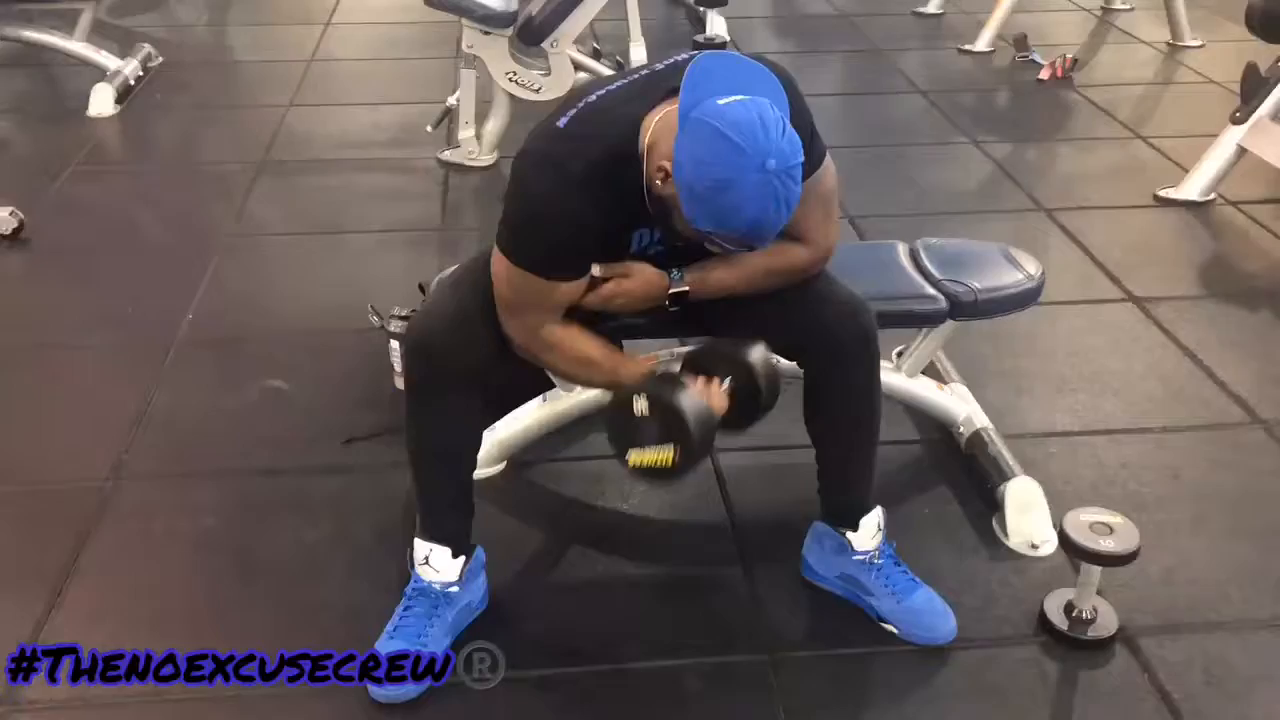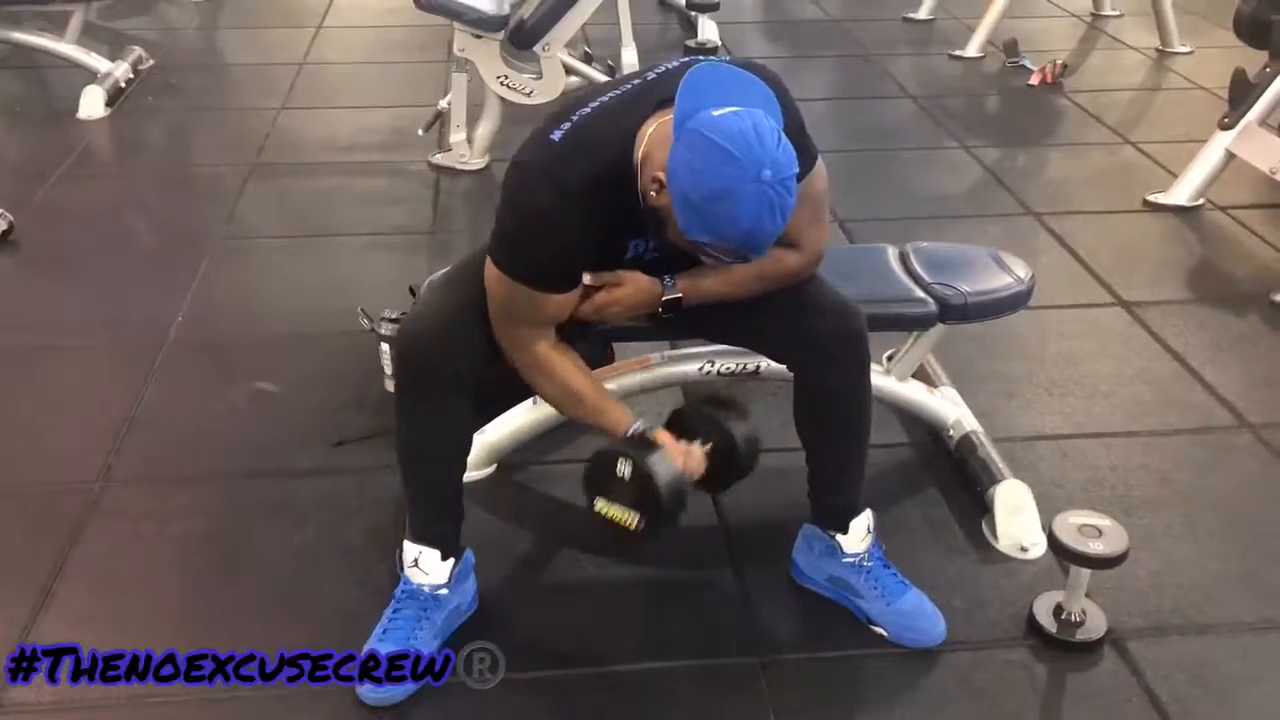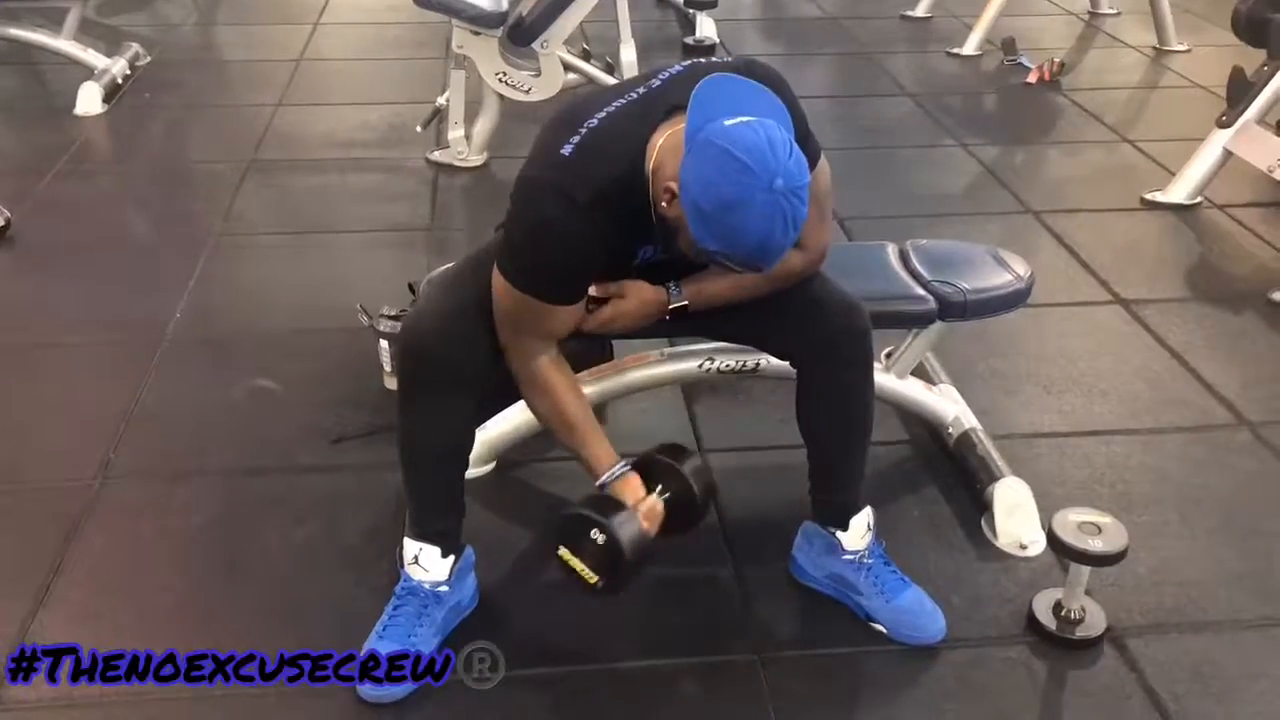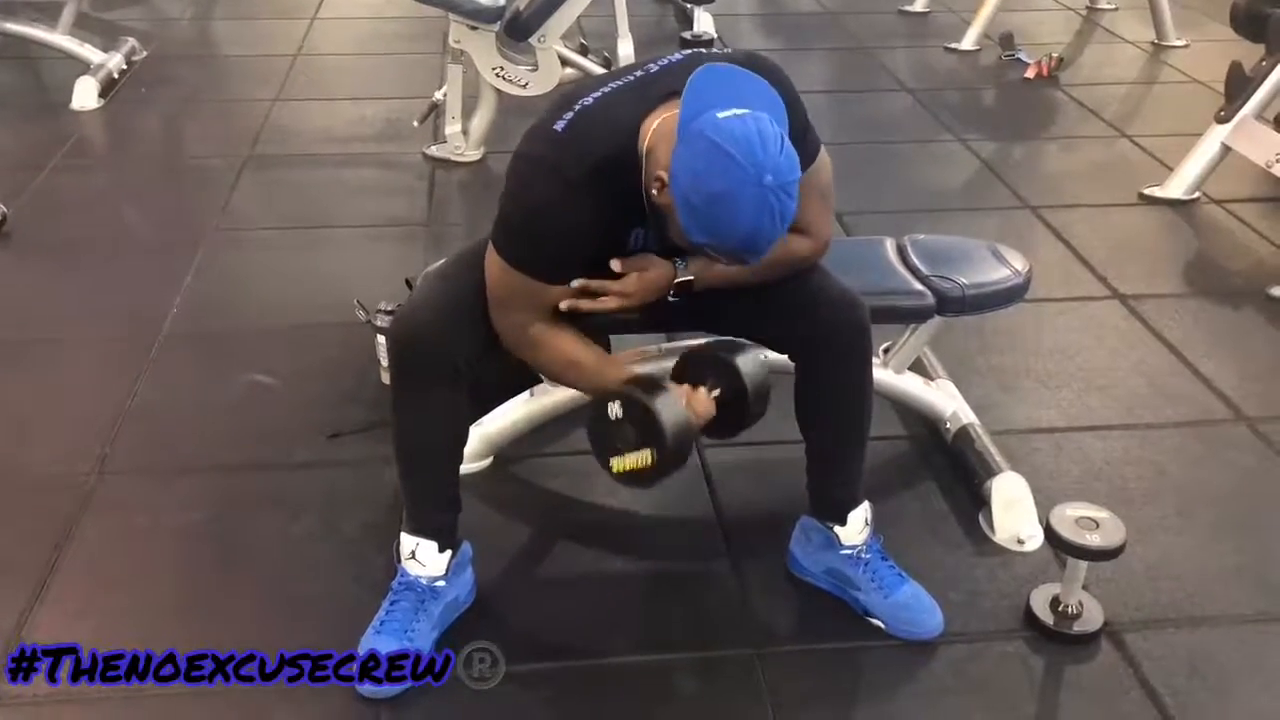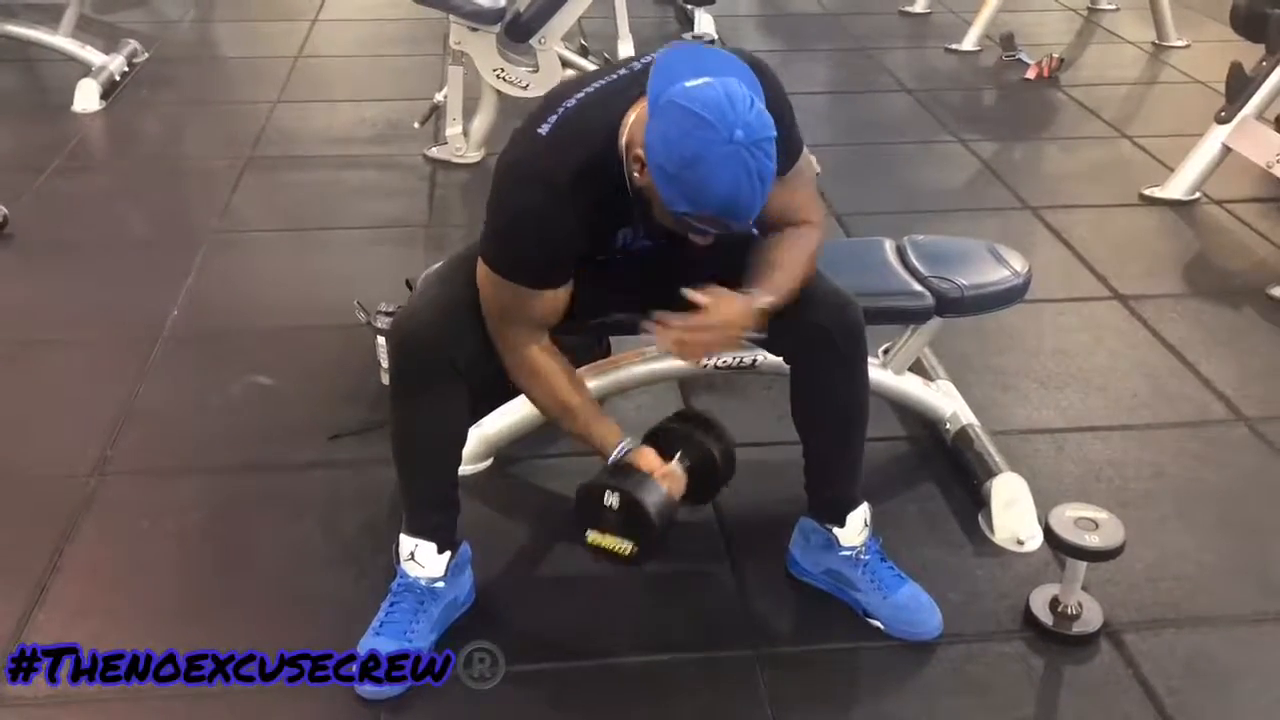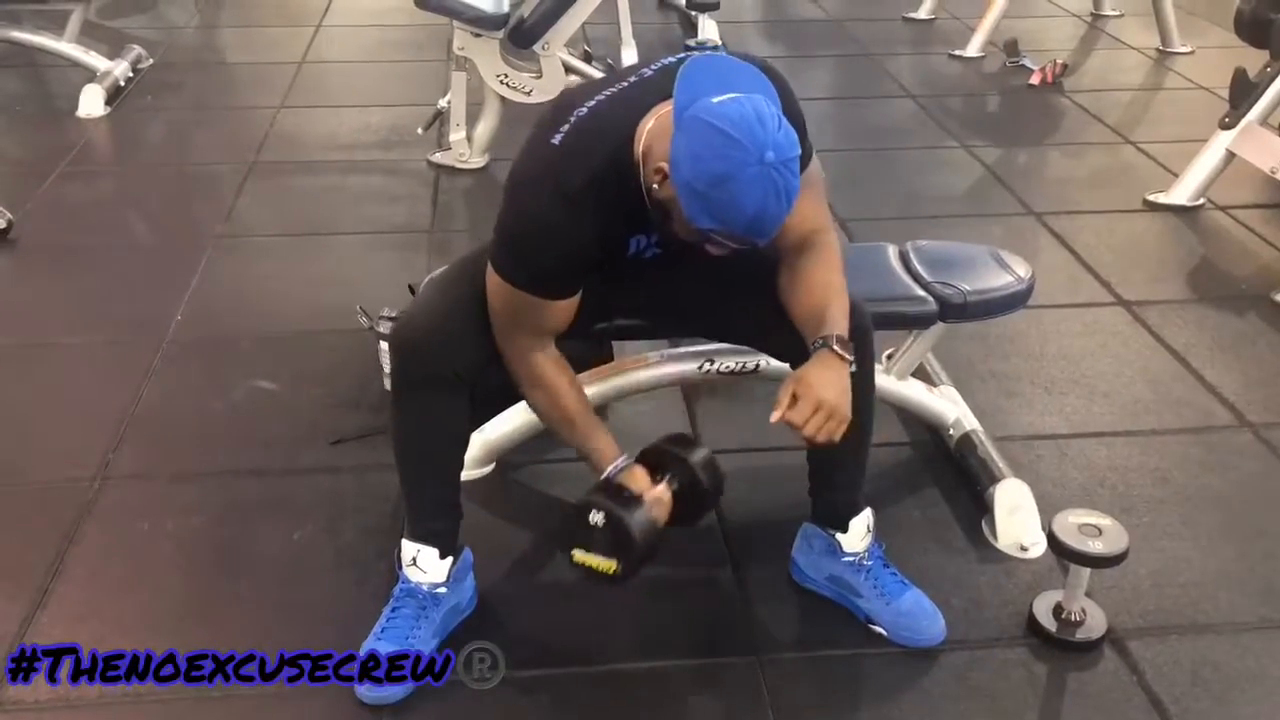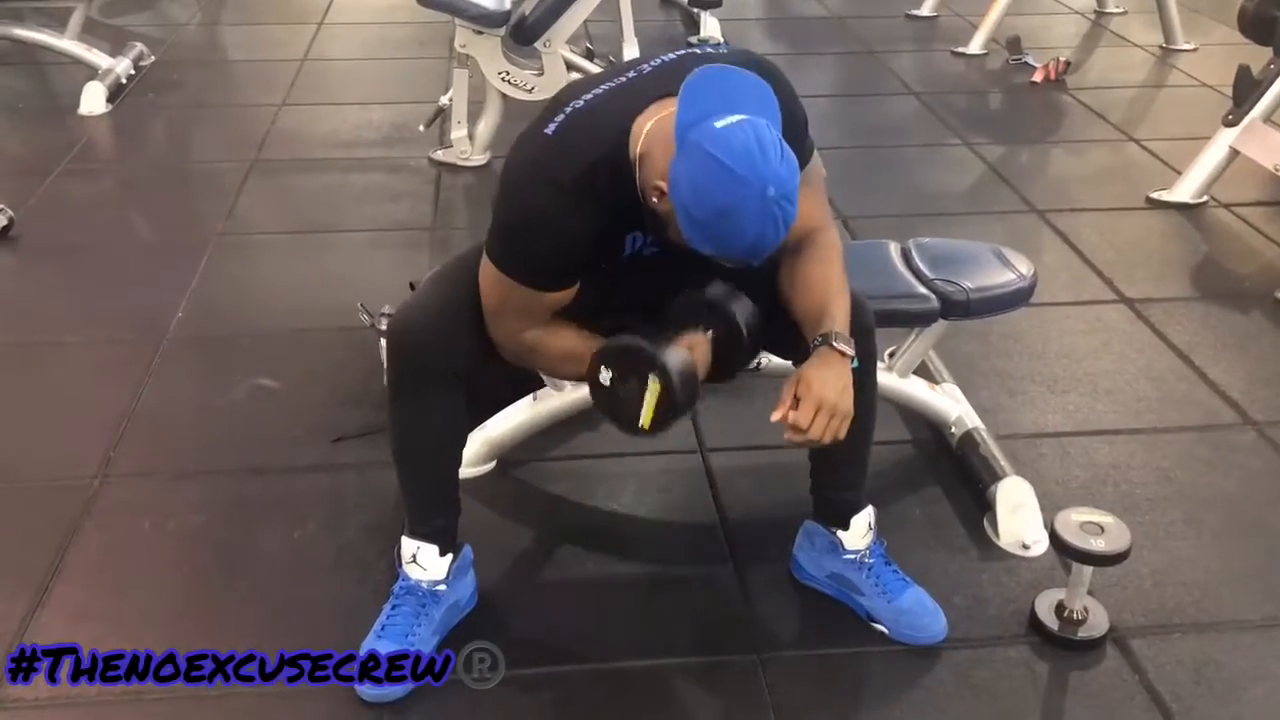
dt=0.7s
person 1, frame 1
left shoulder: (770, 108)
right shoulder: (559, 171)
left elbow: (812, 244)
right elbow: (531, 325)
left wrist: (673, 284)
left hip: (685, 271)
right hip: (564, 271)
left knee: (847, 329)
right knee: (437, 346)
left ankle: (850, 543)
right ankle: (446, 571)
person 1, frame 2
left shoulder: (761, 113)
right shoulder: (552, 184)
left elbow: (803, 248)
right elbow: (528, 340)
left wrist: (667, 293)
right wrist: (637, 437)
left hip: (672, 278)
right hip: (561, 272)
left knee: (836, 331)
right knee: (428, 346)
left ankle: (839, 545)
right ankle: (436, 573)
person 1, frame 3
left shoulder: (762, 112)
right shoulder: (563, 196)
left elbow: (807, 248)
right elbow: (531, 348)
left wrist: (669, 300)
right wrist: (613, 475)
left hip: (677, 281)
right hip: (568, 269)
left knee: (840, 327)
right knee: (430, 343)
left ankle: (839, 542)
right ankle: (436, 569)
person 1, frame 4
left shoulder: (763, 101)
right shoulder: (557, 173)
left elbow: (812, 235)
right elbow: (521, 323)
left wrist: (680, 275)
left hip: (674, 265)
right hip: (557, 267)
left knee: (840, 321)
right knee: (423, 336)
left ankle: (837, 538)
right ankle: (432, 565)
person 1, frame 5
left shoulder: (750, 100)
right shoulder: (543, 173)
left elbow: (799, 222)
right elbow: (521, 340)
left wrist: (758, 303)
right wrist: (620, 452)
left hip: (681, 265)
right hip: (559, 269)
left knee: (828, 320)
right knee: (422, 339)
left ankle: (836, 538)
right ankle: (430, 564)
person 1, frame 6
left shoulder: (762, 108)
right shoulder: (557, 185)
left elbow: (809, 238)
right elbow: (529, 347)
left wrist: (831, 351)
right wrist: (617, 468)
left hip: (676, 260)
right hip: (568, 272)
left knee: (845, 326)
right knee: (423, 342)
left ankle: (839, 544)
right ankle: (433, 571)
person 1, frame 7
left shoulder: (762, 105)
right shoulder: (551, 179)
left elbow: (811, 235)
right elbow: (517, 330)
left wrist: (833, 349)
left hip: (681, 257)
right hip: (562, 275)
left knee: (849, 323)
right knee: (420, 340)
left ankle: (840, 542)
right ankle: (433, 568)
